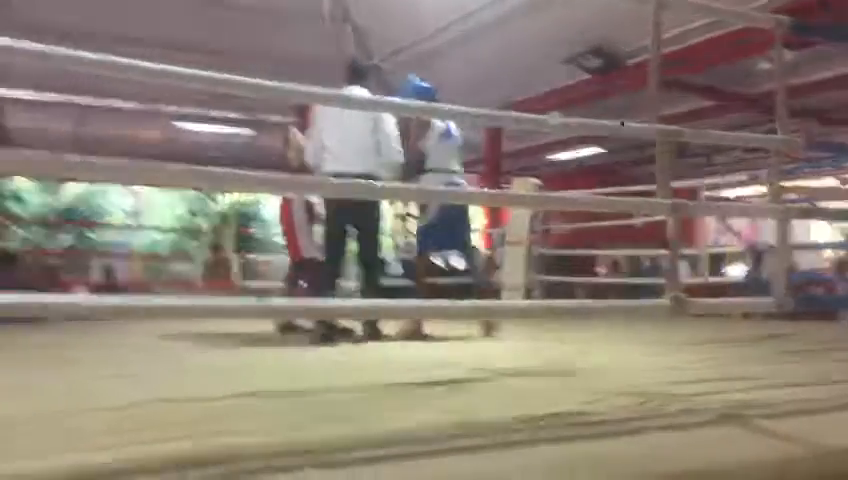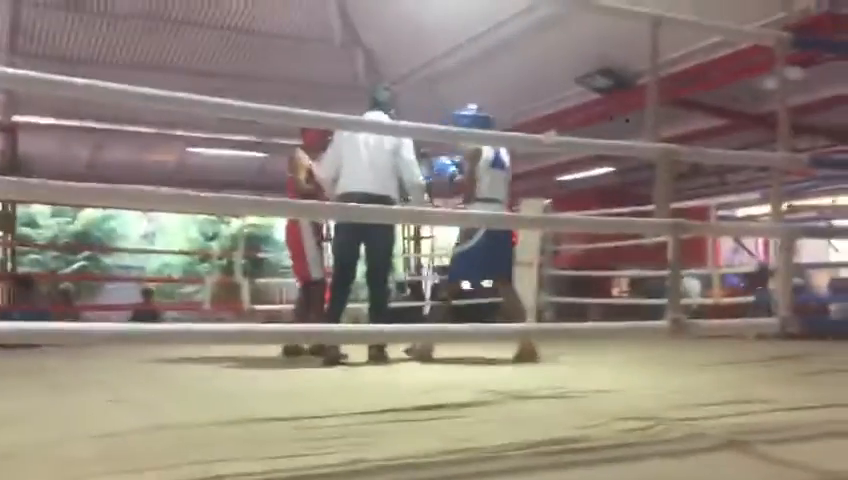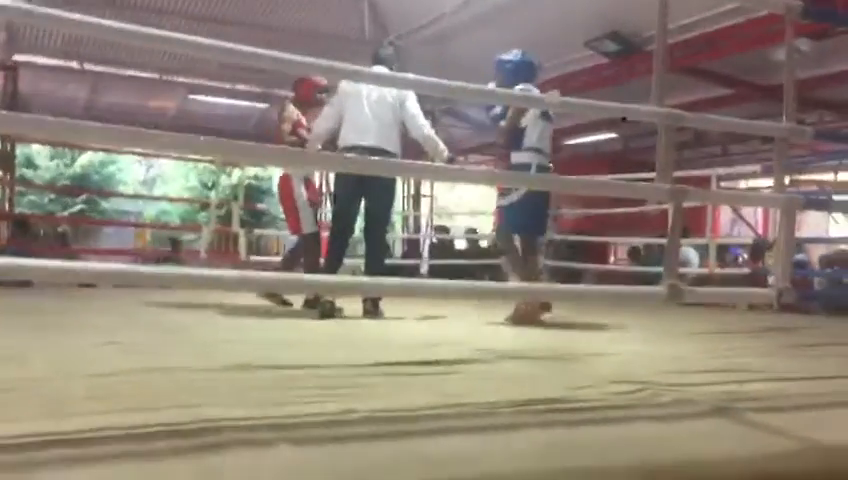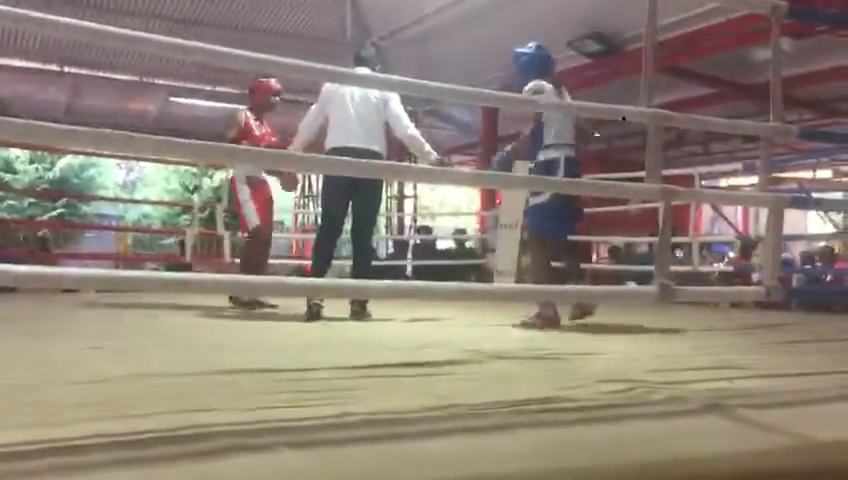
dt=0.4s
person 1, frame 1
left shoulder: (325, 107)
right shoulder: (378, 107)
left elbow: (311, 155)
right elbow: (393, 154)
right wrist: (385, 179)
right hip: (366, 184)
left knee: (332, 252)
right knee: (369, 253)
right ankle: (370, 320)
person 1, frame 2
left shoulder: (346, 130)
right shoulder: (397, 133)
left elbow: (325, 174)
right elbow: (413, 178)
left wrist: (337, 198)
right wrist: (418, 203)
left hip: (349, 204)
right hip: (381, 206)
left knee: (342, 274)
right knee: (378, 276)
right ankle: (377, 344)
person 1, frame 3
left shoulder: (349, 84)
right shoulder: (400, 88)
left elbow: (324, 125)
right elbow: (420, 128)
left wrist: (311, 148)
right wrist: (443, 155)
left hip: (351, 158)
right hip: (383, 161)
left knee: (340, 228)
right knee: (376, 231)
left ankle: (327, 295)
right ankle: (371, 299)
person 1, frame 4
left shoulder: (333, 86)
right shoulder: (384, 89)
left elbow: (310, 123)
right elbow: (405, 128)
left wrist: (292, 152)
right wrist: (432, 157)
left hip: (338, 159)
right hip: (370, 162)
left knee: (328, 229)
right knee: (363, 232)
left ankle: (314, 297)
right ankle: (358, 301)
person 2, frame 1
left shoulder: (420, 119)
right shoulder: (449, 123)
left elbow: (412, 163)
right wrist: (415, 167)
left hip: (436, 190)
right hip: (457, 188)
left knee: (423, 256)
right knee: (467, 253)
left ankle: (416, 322)
person 2, frame 2
left shoulder: (474, 147)
right shoulder: (501, 151)
left elbow: (467, 191)
left wrist: (454, 175)
left knee: (451, 283)
right knee: (504, 284)
left ankle: (426, 344)
right ankle: (526, 343)
person 2, frame 3
left shoulder: (522, 92)
left elbow: (506, 135)
left wrist: (497, 116)
left hip: (525, 171)
right hip: (540, 172)
left knee: (505, 235)
right knee: (529, 241)
left ankle: (534, 296)
right ankle: (527, 305)
person 2, frame 4
left shoulder: (534, 88)
right shoulder: (561, 92)
left elbow: (533, 132)
right elbow: (576, 131)
left wrist: (508, 153)
left hip: (551, 166)
right hip: (568, 164)
left knee: (538, 237)
right knee: (556, 236)
left ankle: (547, 310)
right ankle: (581, 298)
person 3, frame 1
right shoulder: (294, 134)
right elbow: (294, 165)
left hip: (306, 203)
right hip: (299, 202)
left knee: (301, 263)
right knee: (312, 263)
left ankle: (287, 319)
right ankle: (324, 321)
person 3, frame 2
left shoulder: (311, 160)
right shoulder: (300, 157)
right elbow: (300, 190)
right wrist: (323, 191)
left hip: (310, 225)
right hip: (303, 225)
left knee: (311, 284)
right knee: (316, 282)
left ankle: (295, 341)
person 3, frame 3
left shoulder: (305, 118)
right shoulder: (290, 111)
right elbow: (284, 140)
right wrist: (310, 139)
left hip: (305, 181)
right hip: (294, 181)
left knee: (306, 239)
right knee: (311, 237)
right ankle: (313, 295)
person 3, frame 4
left shoulder: (265, 123)
right shoulder: (242, 117)
left wrist: (282, 174)
right wrist: (254, 147)
left hip: (261, 183)
right hip: (244, 182)
left knee: (264, 238)
right knee: (256, 233)
